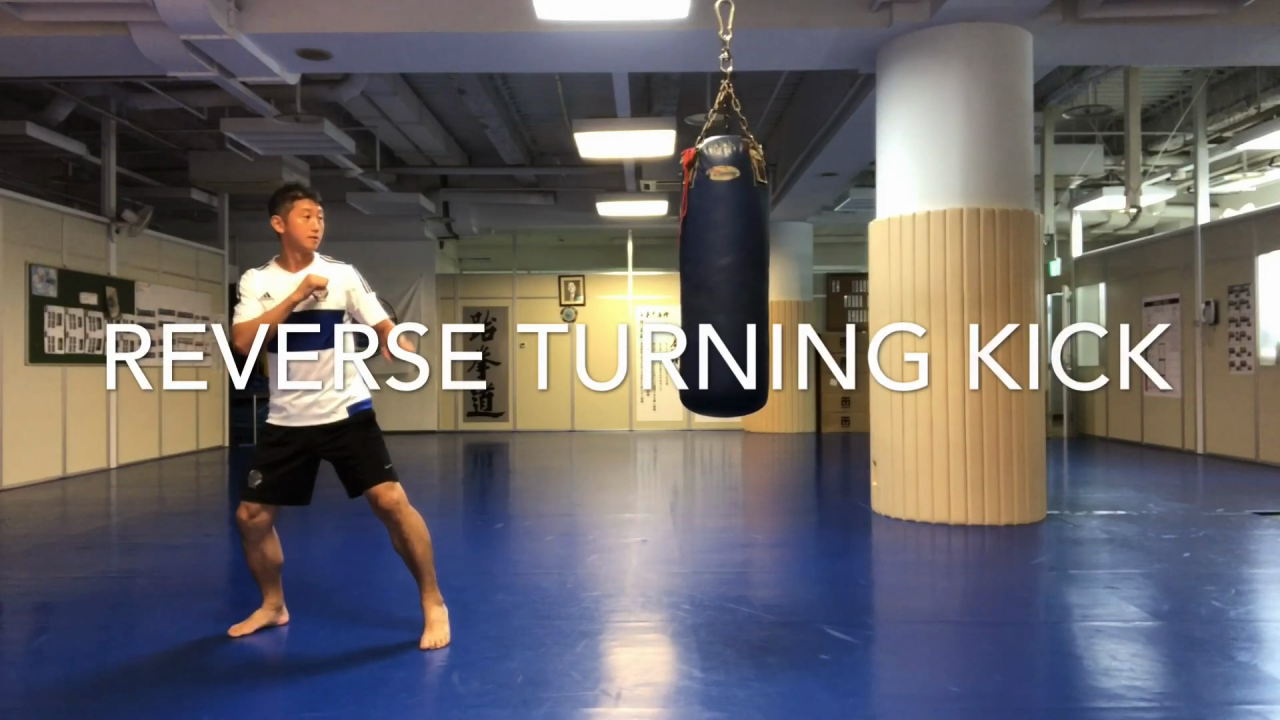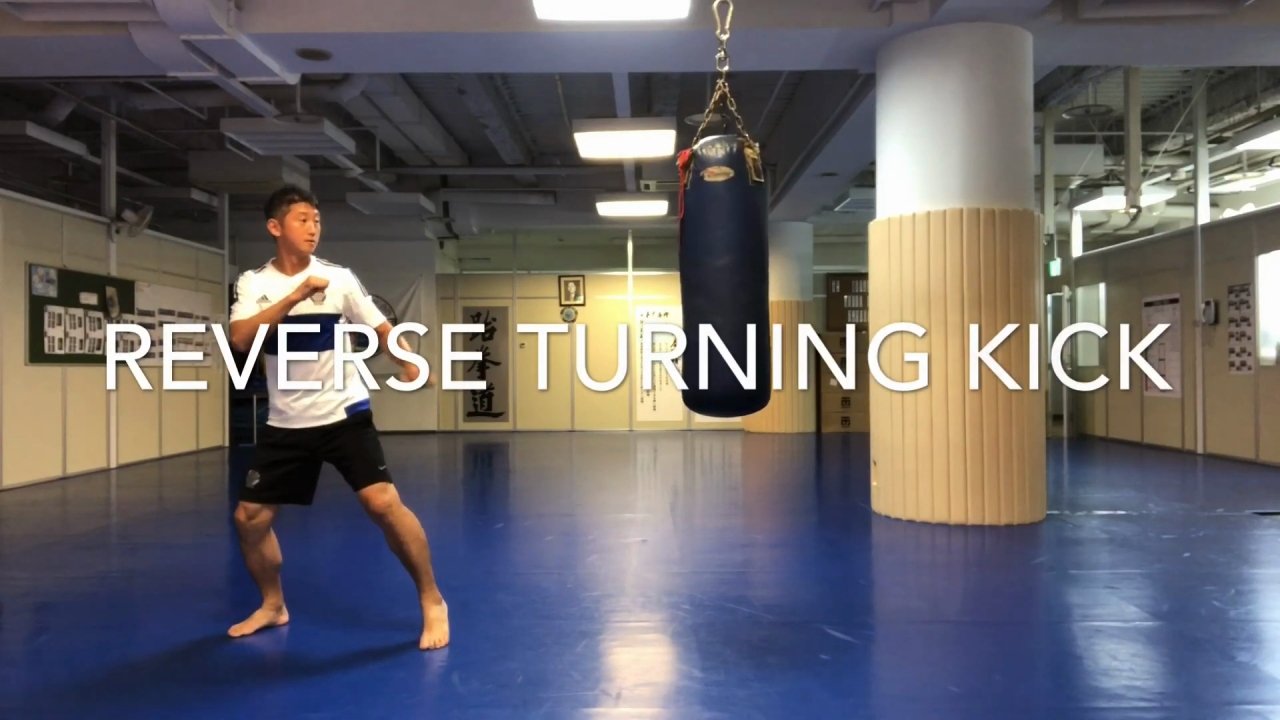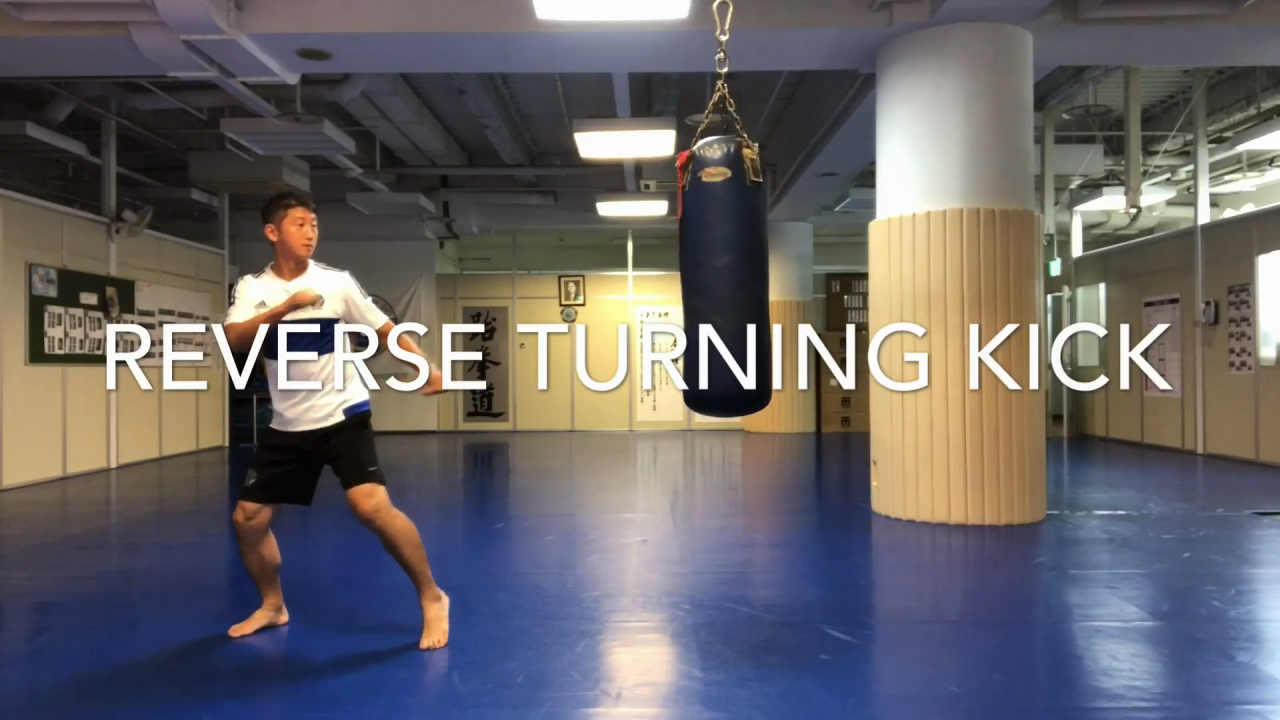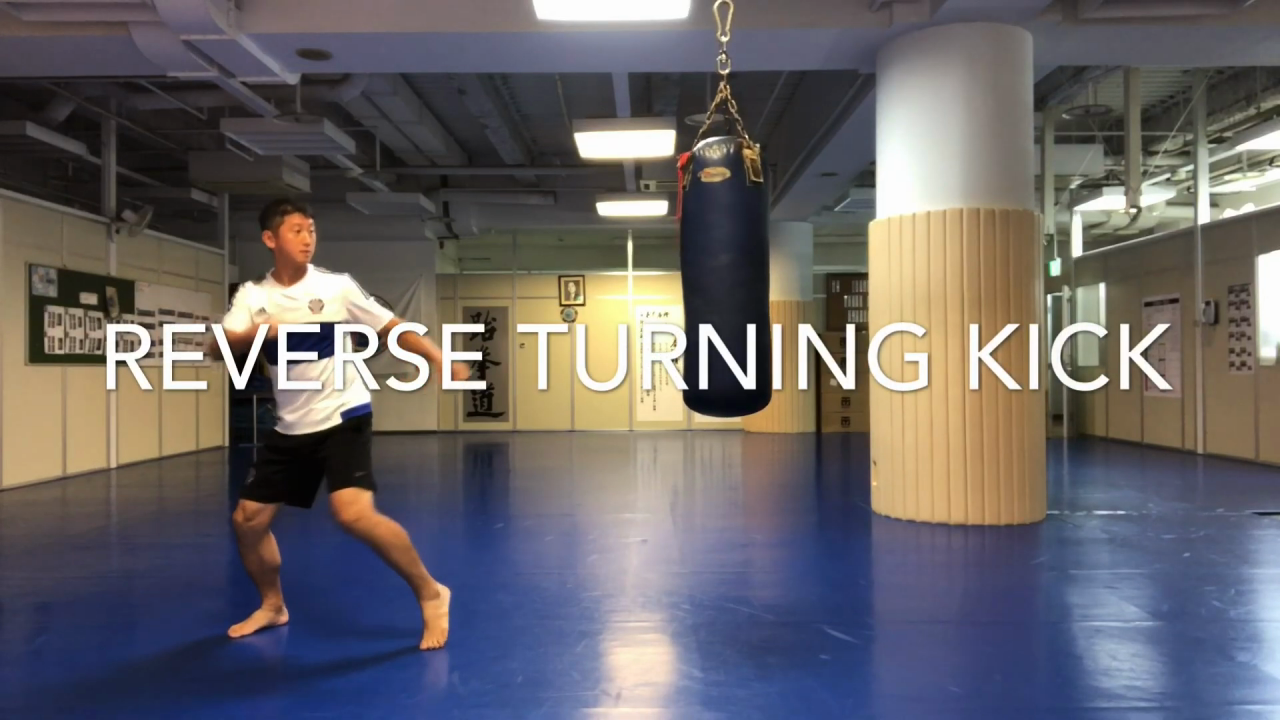
dt=0.3s
person 1, frame 1
left shoulder: (342, 274)
right shoulder: (256, 281)
left elbow: (381, 325)
right elbow: (243, 342)
left wrist: (397, 344)
right wrist: (297, 295)
left hip: (346, 411)
right hip: (286, 421)
left knee: (390, 500)
right knee: (252, 516)
left ankle: (433, 604)
right ankle: (273, 605)
person 1, frame 2
left shoulder: (340, 278)
right shoulder: (253, 283)
left elbow: (380, 327)
right elbow: (241, 339)
left wrist: (410, 361)
right wrist: (297, 295)
left hip: (344, 413)
right hip: (286, 423)
left knee: (382, 502)
right knee: (249, 517)
left ankle: (432, 601)
right ankle: (273, 605)
person 1, frame 3
left shoulder: (337, 282)
right shoulder: (251, 288)
left elbow: (385, 329)
right elbow: (232, 341)
left wrist: (427, 367)
right wrist: (281, 310)
left hip: (343, 415)
right hip: (287, 426)
left knee: (371, 506)
right knee: (247, 518)
left ankle: (432, 598)
right ankle: (273, 606)
person 1, frame 4
left shoulder: (337, 287)
right shoulder: (252, 295)
left elbow: (392, 327)
right elbow: (217, 347)
left wrist: (441, 361)
right wrist: (256, 334)
left hip: (343, 418)
right hip: (290, 429)
left knee: (354, 513)
right knee: (247, 519)
left ankle: (430, 595)
right ankle: (272, 605)
